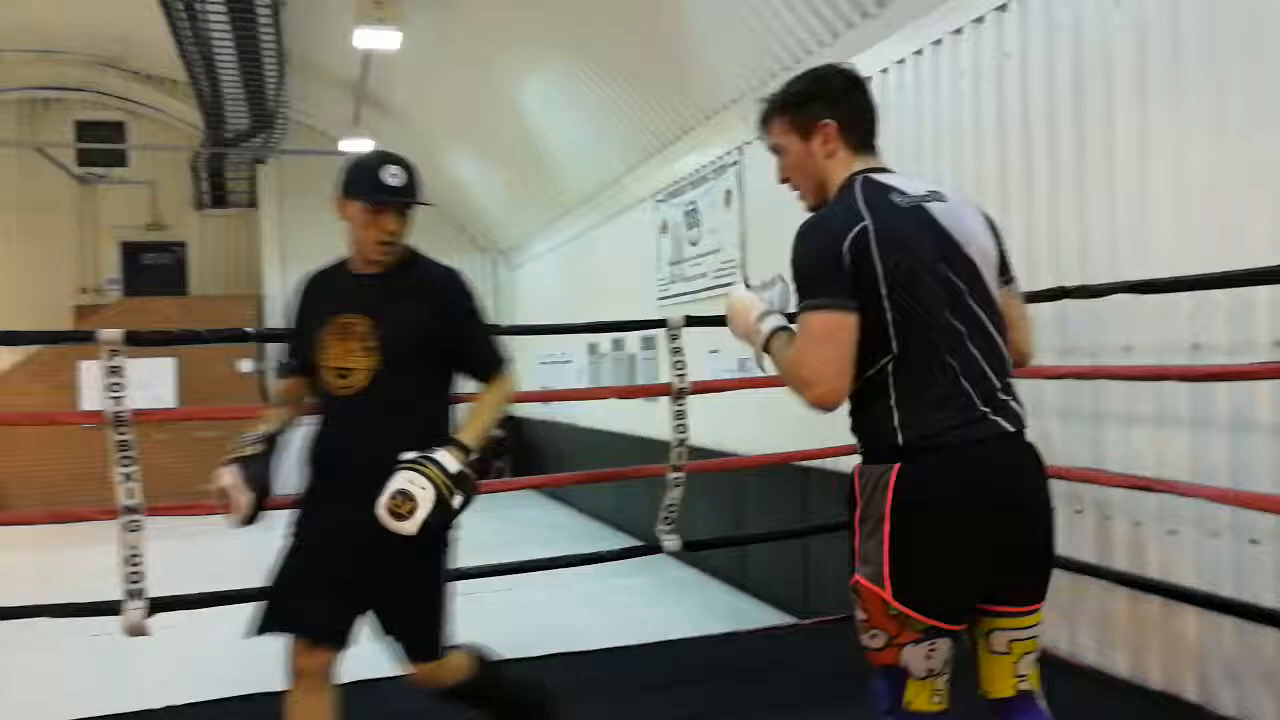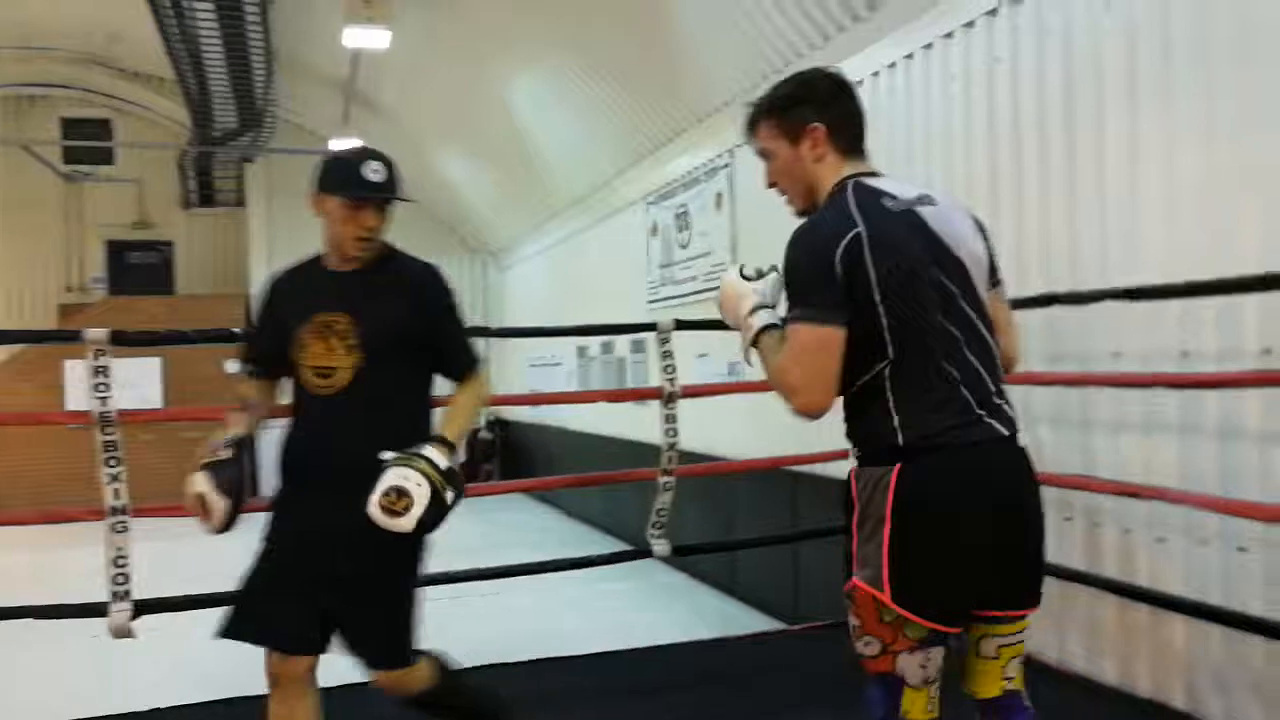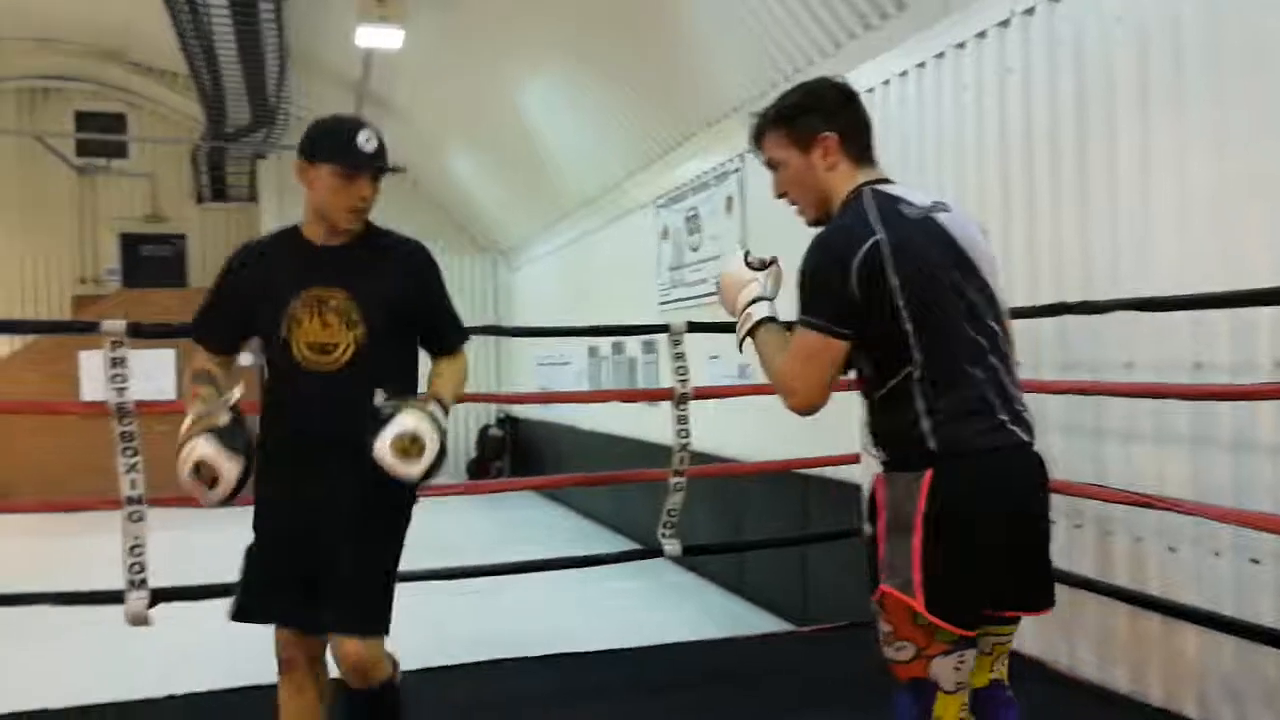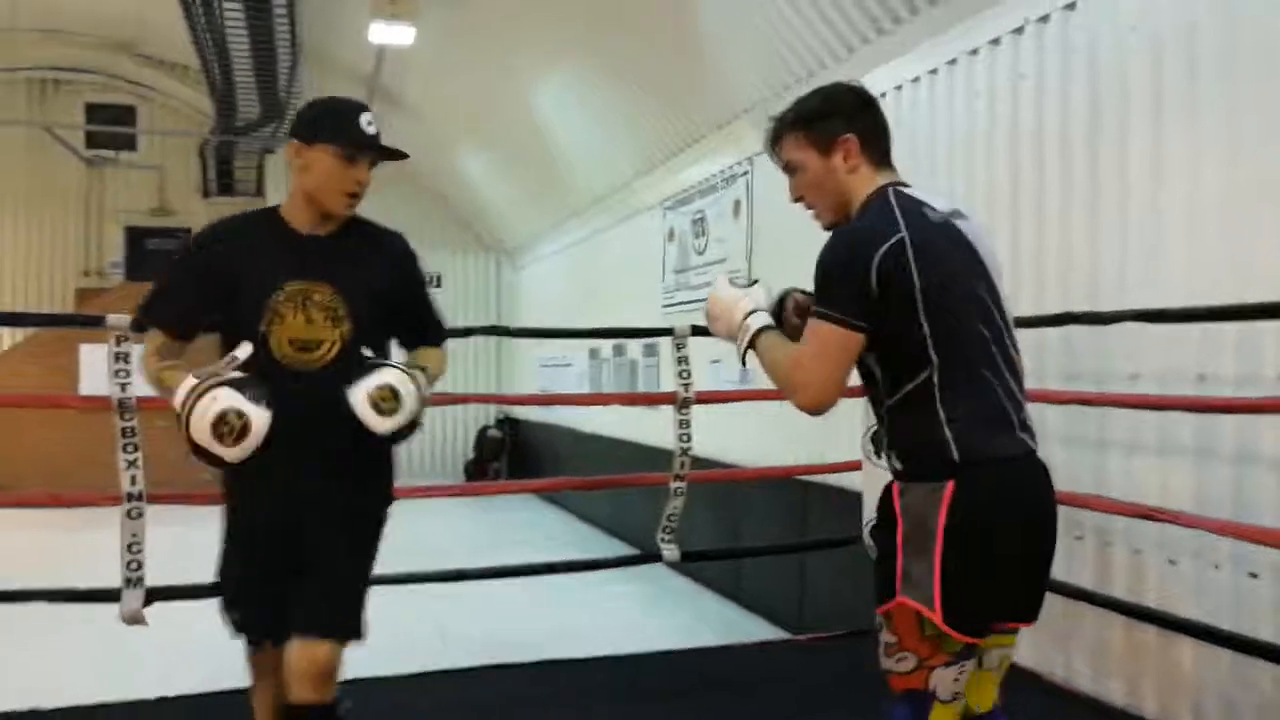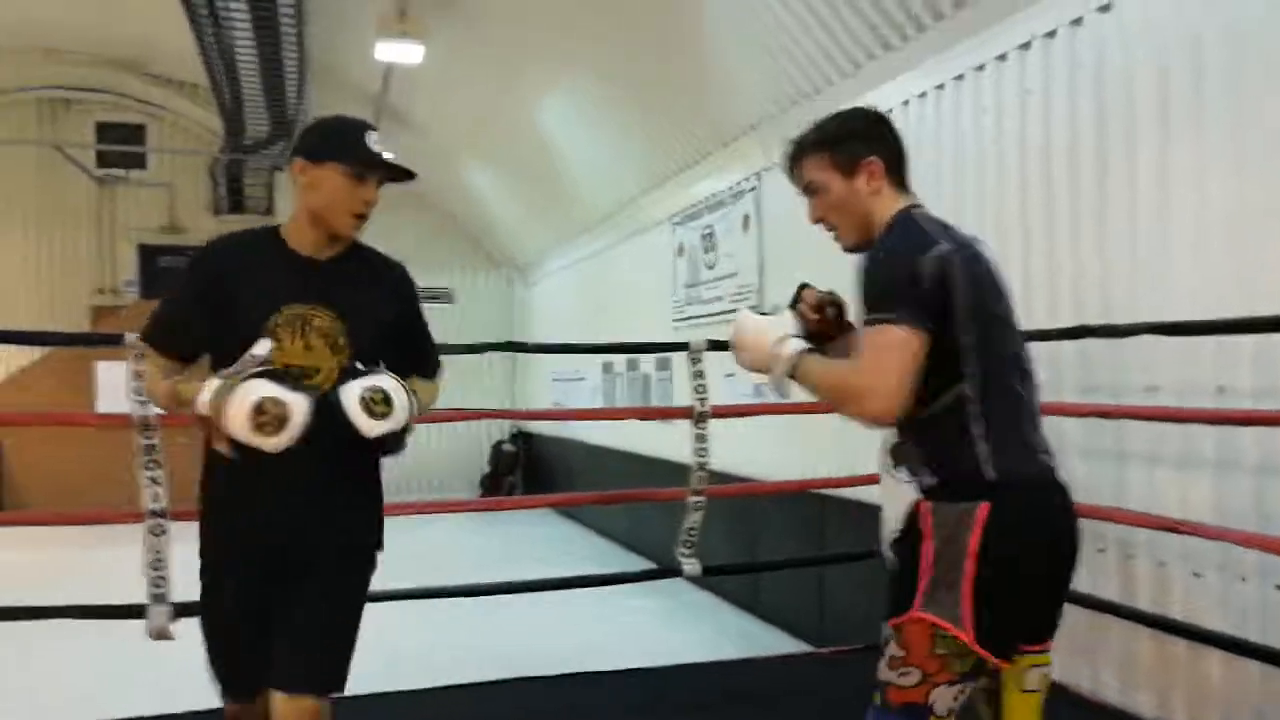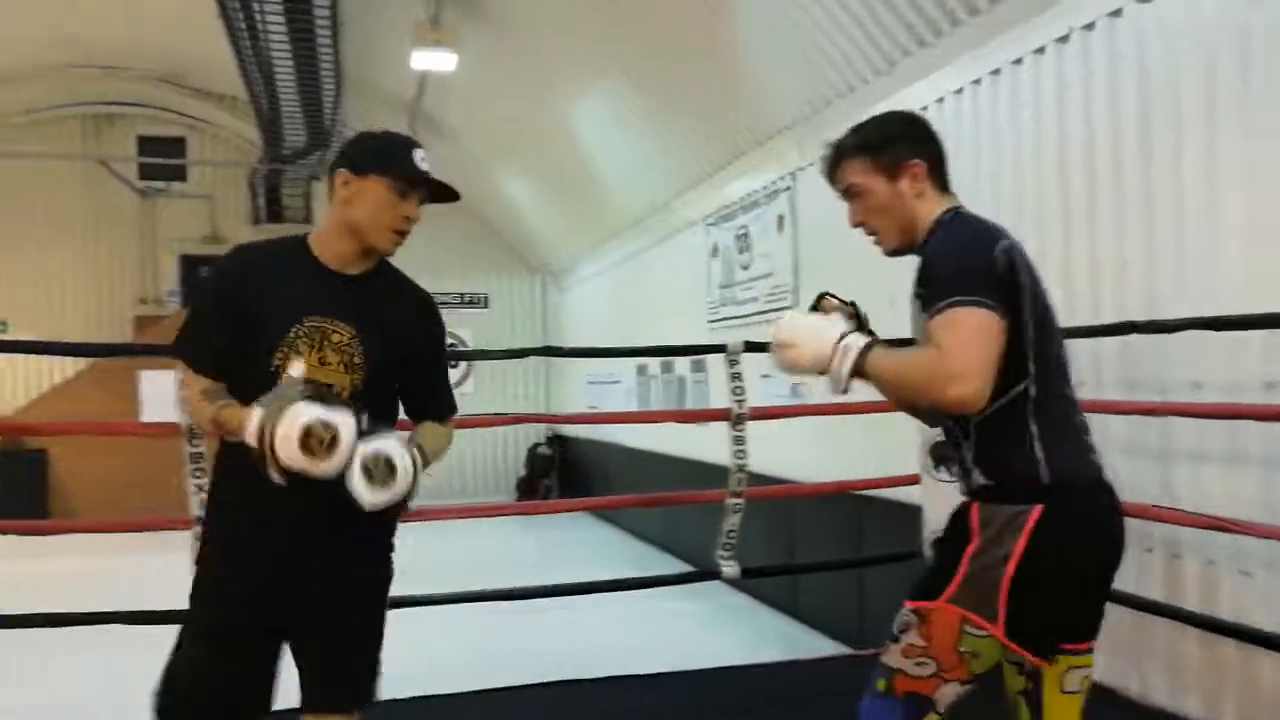
dt=0.1s
person 1, frame 1
left shoulder: (830, 232)
right shoulder: (966, 212)
left elbow: (823, 387)
right elbow: (1019, 348)
left wrist: (765, 327)
left hip: (921, 482)
right hip: (1011, 469)
person 1, frame 2
left shoulder: (822, 237)
right shoulder: (954, 216)
left elbow: (810, 396)
left wrist: (754, 319)
left hip: (918, 486)
right hip: (1003, 475)
person 1, frame 3
left shoulder: (842, 243)
right shoulder: (950, 219)
left elbow: (802, 393)
left wrist: (754, 307)
left hip: (942, 490)
right hip: (1016, 475)
person 1, frame 4
left shoulder: (859, 243)
right shoulder: (957, 227)
left elbow: (810, 390)
left wrist: (750, 322)
right wrist: (826, 326)
left hip: (951, 498)
right hip: (1022, 486)
person 1, frame 5
left shoulder: (902, 252)
right shoulder: (952, 247)
left elbow: (883, 401)
left wrist: (783, 351)
left hip: (977, 518)
right hip: (1034, 511)
person 1, frame 6
left shoulder: (956, 249)
right shoulder: (985, 249)
left elbow: (963, 387)
right elbow: (937, 405)
left wrist: (844, 353)
right wrist: (863, 343)
left hip: (1023, 520)
right hip: (1078, 513)
person 2, frame 1
left shoulder: (437, 288)
right shoulder: (322, 289)
left elbow: (498, 386)
left wrist: (451, 459)
right wrist: (257, 442)
left hip: (410, 507)
right hip: (330, 500)
left knee: (429, 663)
right knee: (309, 664)
person 2, frame 2
left shoulder: (416, 284)
right shoulder: (289, 289)
left elbow: (472, 384)
right elbow: (260, 383)
left wrist: (437, 454)
right wrist: (226, 445)
left hip: (382, 510)
right hip: (304, 504)
left knee: (392, 671)
right knee: (287, 670)
person 2, frame 3
left shoulder: (405, 261)
right shoulder: (259, 263)
left elbow: (452, 357)
right elbow: (208, 357)
left wrist: (432, 410)
right wrist: (203, 418)
left hip: (372, 484)
right hip: (286, 485)
left knee: (358, 653)
right knee: (295, 648)
person 2, frame 4
left shoulder: (386, 254)
right shoulder: (229, 246)
left elbow: (429, 348)
right elbow: (159, 347)
left wrist: (410, 381)
right wrist: (191, 390)
left hip: (347, 485)
right hip: (258, 486)
left knee: (311, 663)
right knee: (269, 656)
person 2, frame 5
left shoulder: (386, 282)
right shoulder: (225, 264)
left elbow: (424, 381)
right elbow: (160, 375)
left wrist: (398, 400)
right wrist: (212, 397)
left hip: (338, 526)
right hip: (239, 524)
person 2, frame 6
left shoulder: (410, 308)
right shoulder: (250, 272)
left elbow: (437, 422)
right elbow: (196, 389)
left wrist: (408, 454)
right wrist: (258, 424)
left hip: (351, 547)
right hip: (245, 539)
